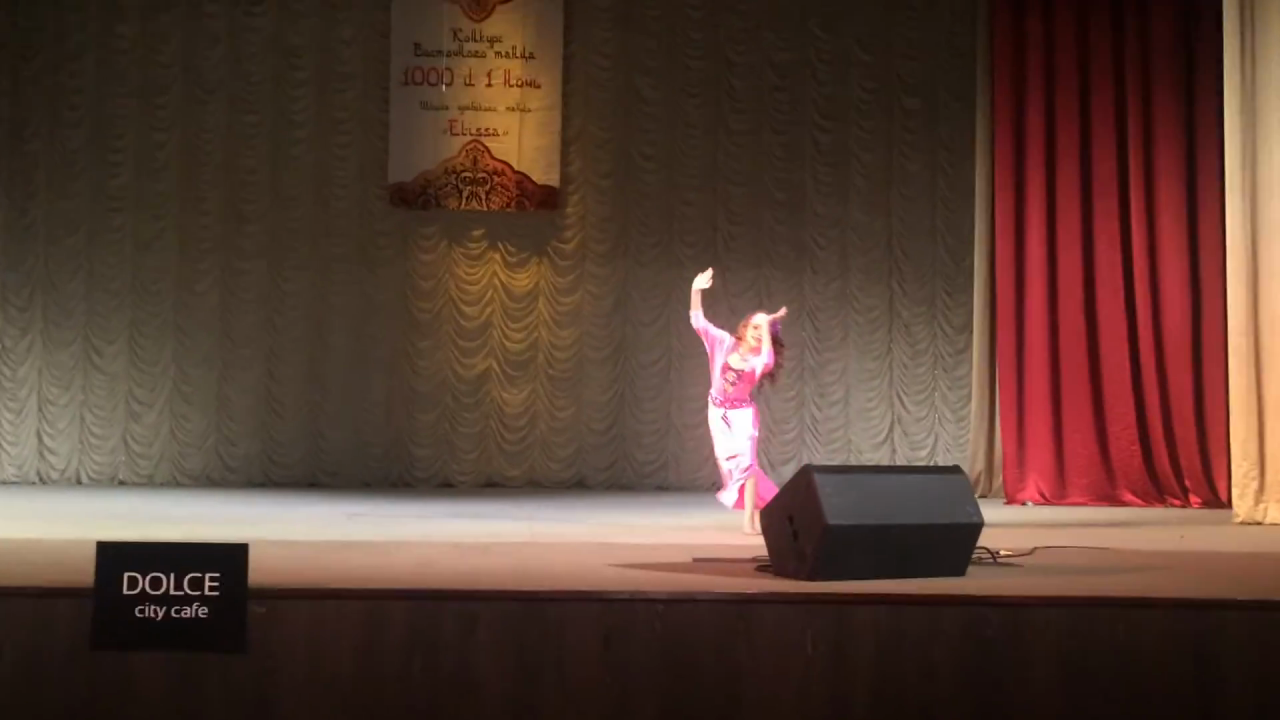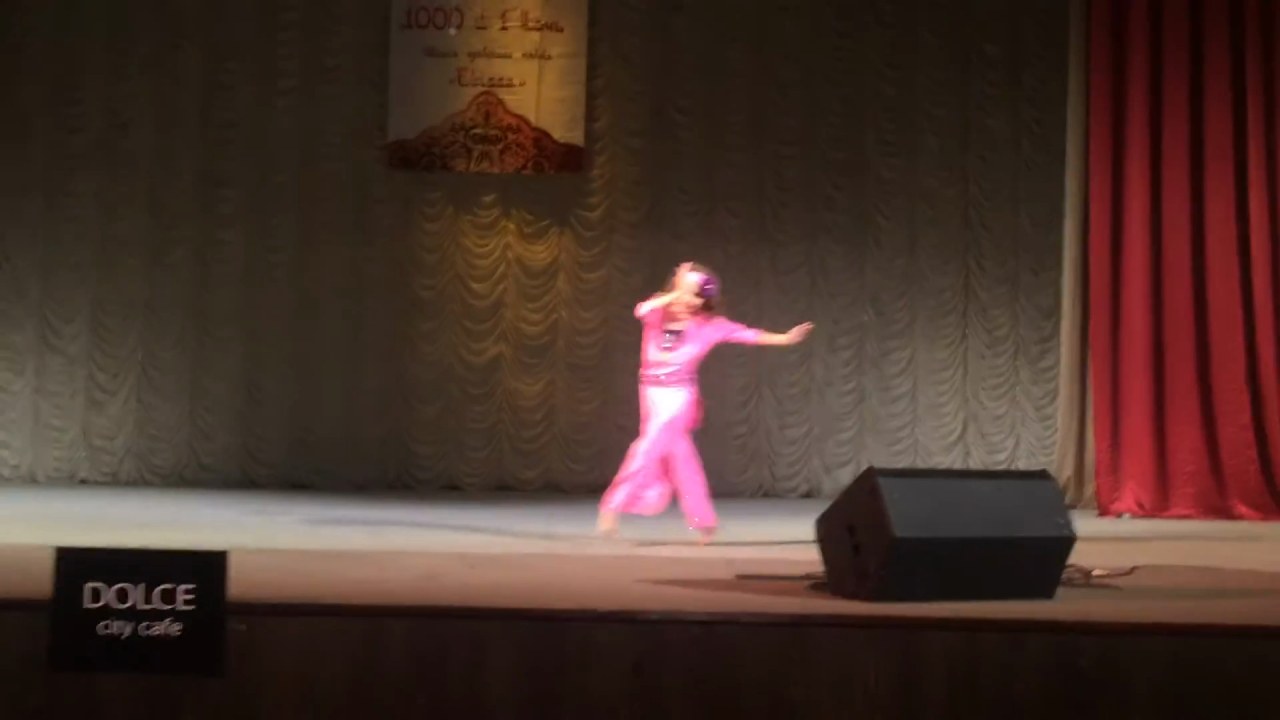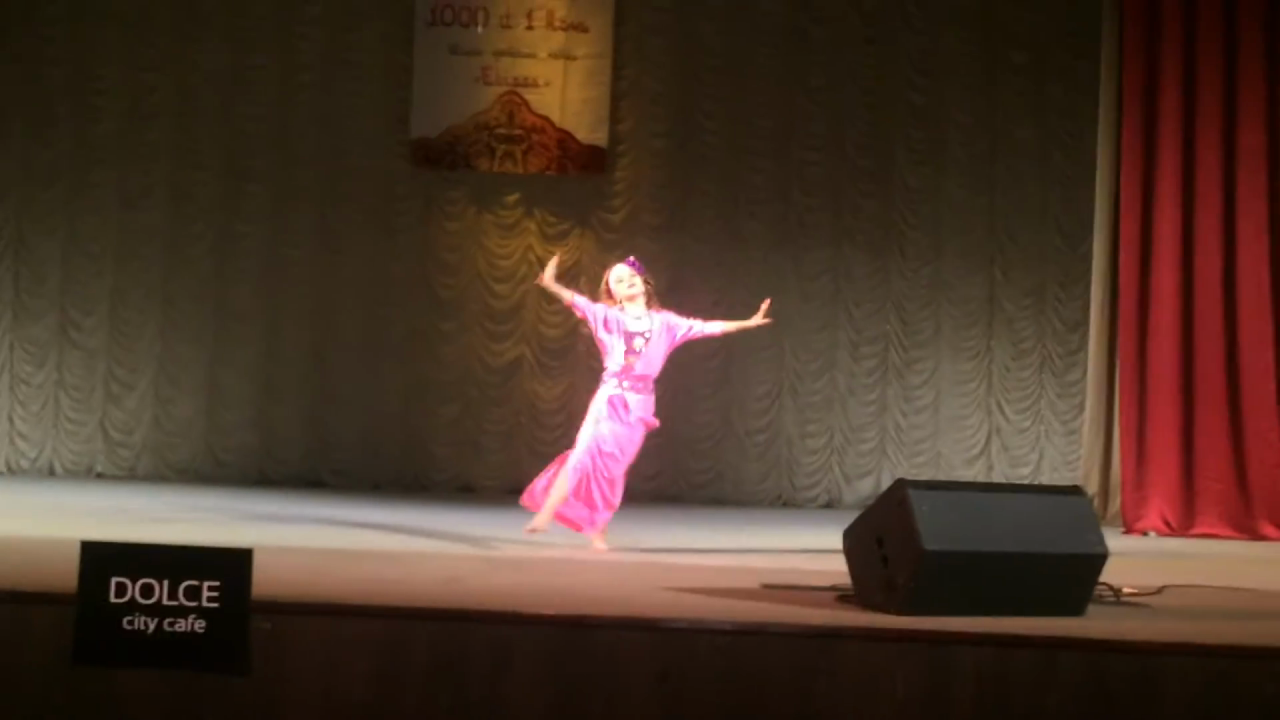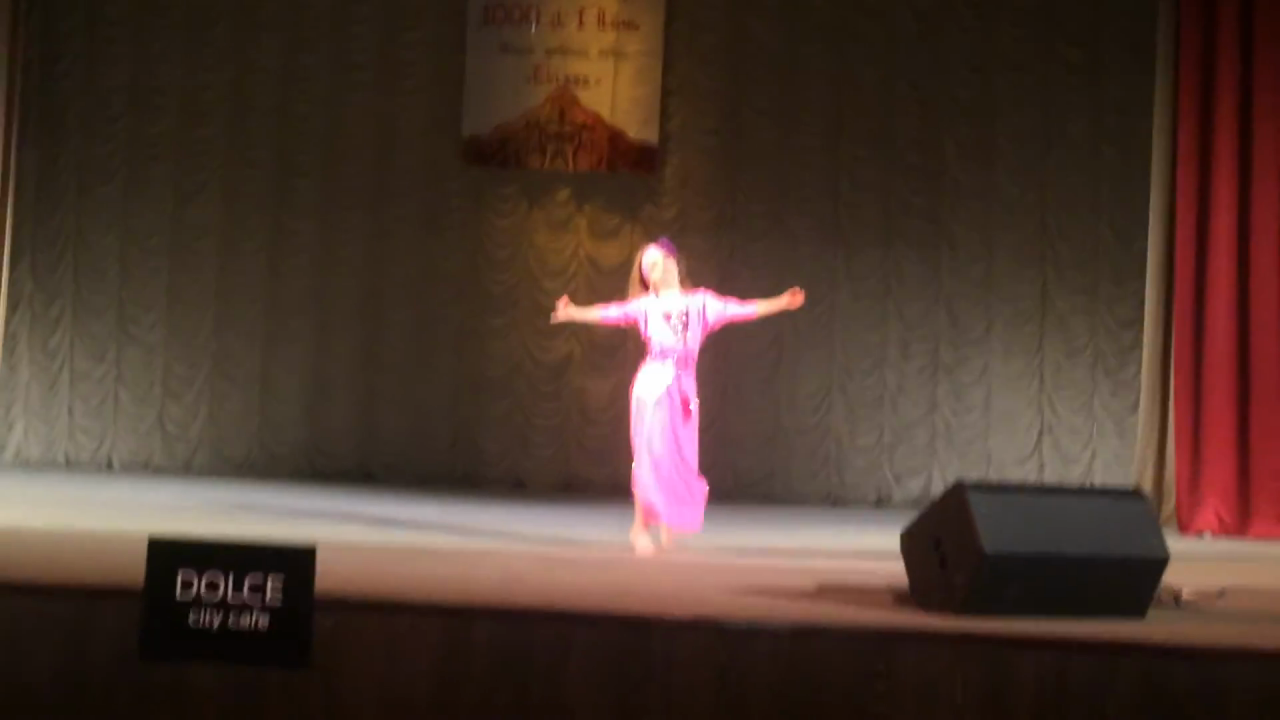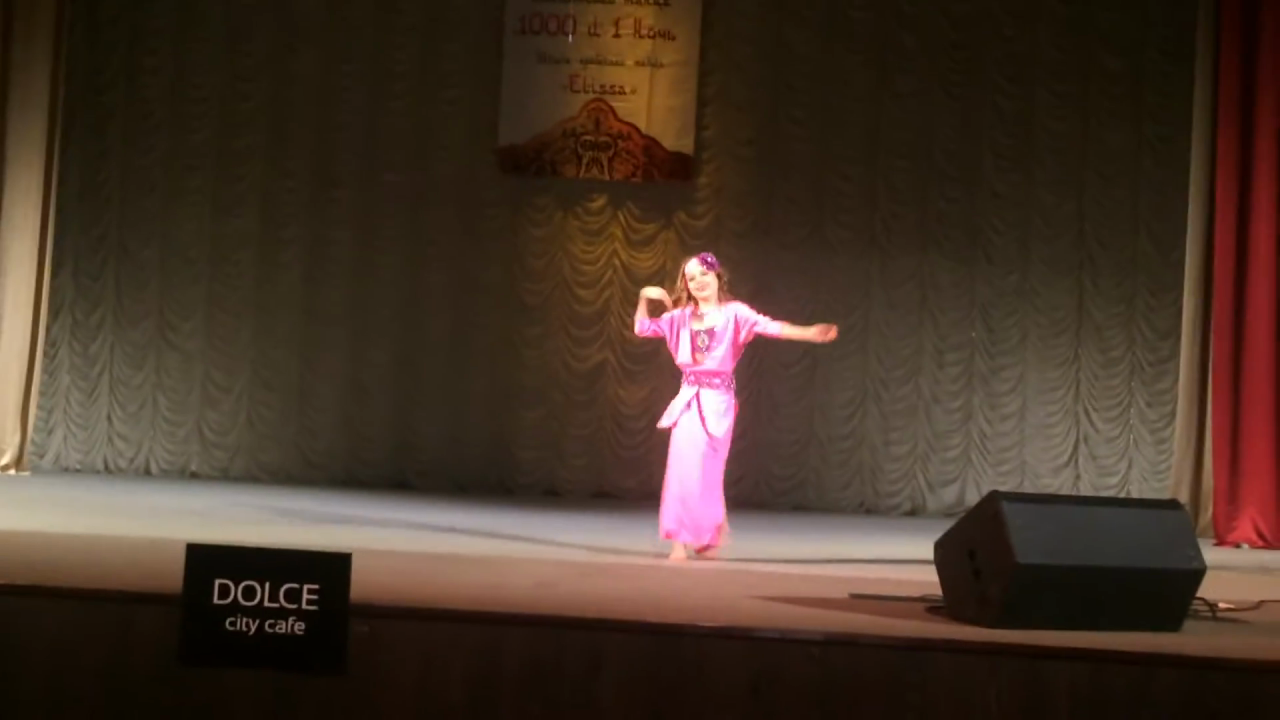
dt=0.5s
person 1, frame 1
left shoulder: (759, 361)
right shoulder: (724, 343)
left elbow: (768, 359)
right elbow: (698, 321)
left wrist: (768, 326)
right wrist: (695, 290)
left hip: (742, 413)
right hip: (718, 412)
left knee: (745, 461)
right knee: (729, 460)
left ankle: (750, 518)
right ankle: (755, 506)
person 1, frame 2
left shoulder: (708, 324)
right shoulder: (658, 315)
left elbow: (747, 335)
right elbow: (641, 309)
left wrist: (787, 338)
right wrist: (675, 295)
left hip: (677, 396)
right hip: (652, 393)
left knee: (649, 451)
right knee: (679, 462)
left ankle: (613, 511)
right ankle: (704, 521)
person 1, frame 3
left shoulder: (665, 321)
right shoulder: (608, 316)
left elbow: (707, 328)
right elbow: (577, 302)
left wrist: (749, 323)
right wrist: (553, 285)
left hip: (639, 402)
right hip: (610, 395)
left knee: (614, 468)
right knee: (586, 449)
left ankle: (594, 526)
right ankle: (545, 512)
person 1, frame 4
left shoulder: (700, 300)
right shoulder: (645, 304)
left elbow: (740, 310)
right elbow: (613, 314)
left wrist: (779, 303)
right wrist: (577, 313)
left hip: (682, 385)
right hip: (652, 383)
left knee: (680, 456)
right knee: (650, 455)
left ankle: (667, 520)
right ankle: (641, 529)
person 1, frame 5
left shoulder: (735, 312)
right shoulder: (680, 316)
left elbow: (768, 325)
right elbow: (644, 328)
left wrist: (810, 333)
right wrist: (644, 298)
left hip: (718, 401)
right hip: (688, 399)
left knee: (703, 470)
right knee: (682, 467)
left ankle: (709, 536)
right ankle: (681, 540)
